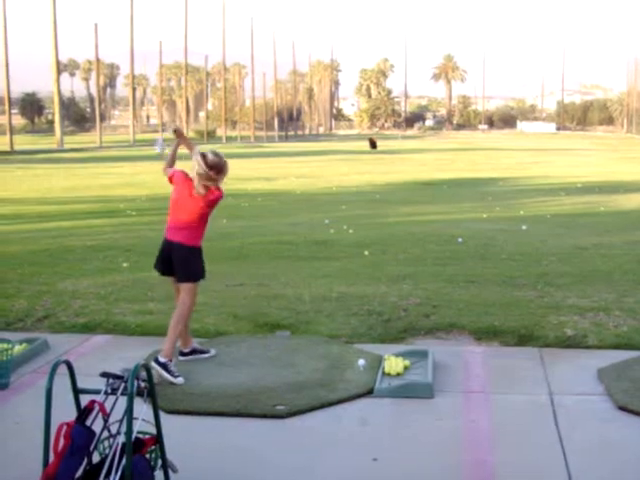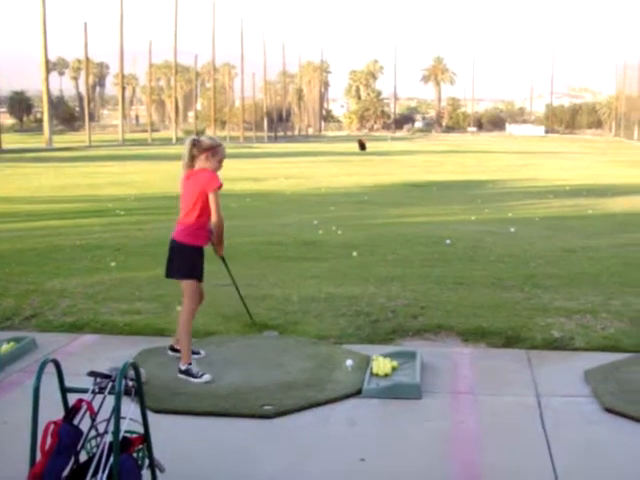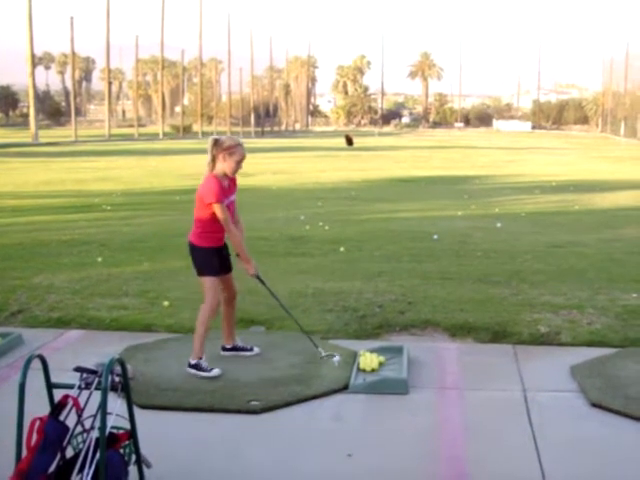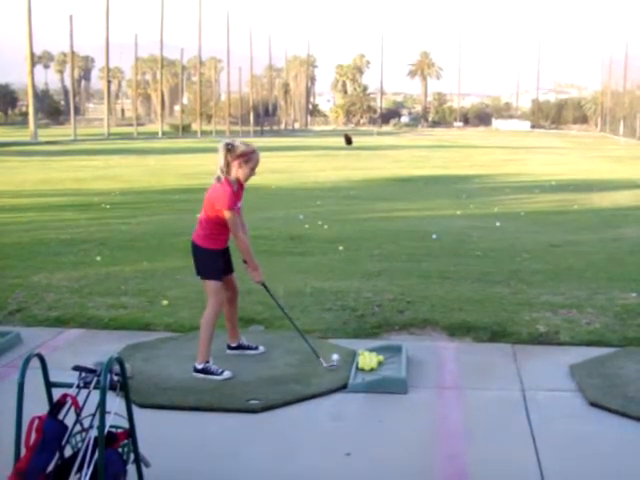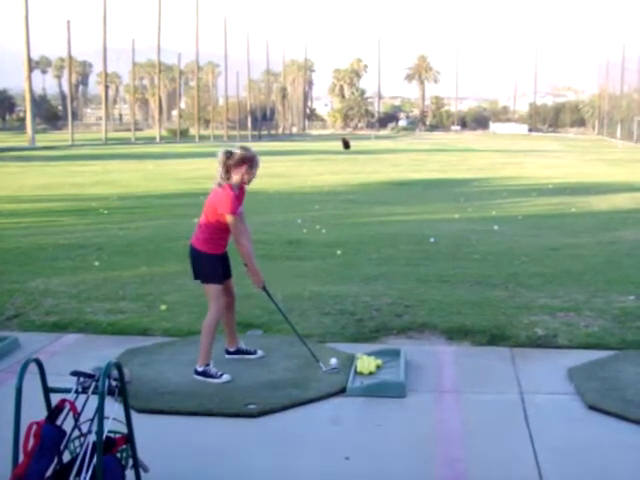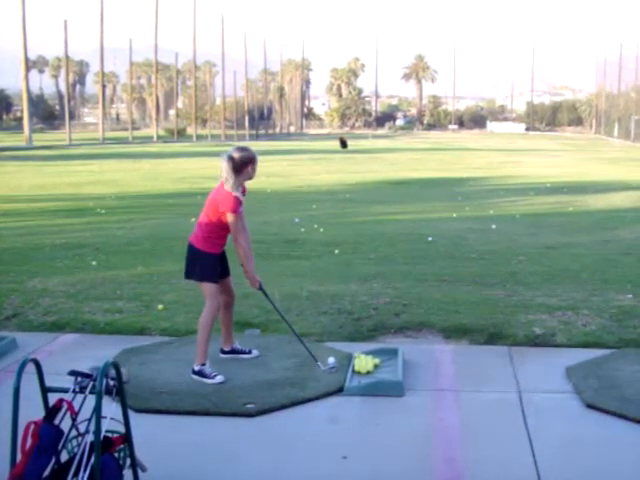
dt=0.7s
person 1, frame 1
left shoulder: (180, 179)
right shoulder: (215, 196)
left elbow: (166, 169)
right elbow: (205, 178)
left wrist: (177, 144)
right wrist: (189, 145)
left hip: (170, 245)
right hip: (189, 250)
left knee: (184, 298)
right knee: (185, 303)
left ankle: (187, 346)
right ankle: (164, 357)
person 1, frame 2
left shoulder: (188, 176)
right shoulder: (210, 177)
right elbow: (217, 219)
left wrist: (206, 232)
right wrist: (219, 243)
left hip: (182, 242)
right hip: (189, 246)
left knee: (197, 296)
right knee: (190, 303)
left ankle: (178, 343)
right ankle: (185, 364)
person 1, frame 3
left shoulder: (231, 181)
right shoulder: (212, 187)
left elbow: (236, 219)
right elbow: (229, 227)
left wrist: (242, 252)
right wrist: (247, 260)
left hip: (218, 245)
right hip: (202, 246)
left knee: (230, 293)
right knee: (212, 300)
left ankle: (229, 343)
right ankle: (196, 359)
person 1, frame 4
left shoulder: (237, 185)
right shoulder: (224, 193)
left elbow: (242, 224)
right elbow: (238, 235)
left wrist: (250, 260)
right wrist: (253, 267)
left hip: (219, 246)
right hip: (206, 248)
left knee: (231, 292)
right knee: (215, 302)
left ankle: (234, 342)
right ankle: (202, 363)
person 1, frame 5
left shoulder: (239, 190)
right shoulder: (226, 197)
left elbow: (244, 229)
right elbow: (240, 240)
left wrist: (253, 263)
right wrist: (254, 272)
left hip: (217, 251)
right hip: (204, 252)
left knee: (229, 297)
right knee: (217, 305)
left ankle: (233, 346)
right ankle: (202, 366)
person 1, frame 6
left shoulder: (239, 189)
right shoulder: (229, 196)
left elbow: (243, 229)
right elbow: (239, 240)
left wrist: (251, 264)
right wrist: (250, 273)
left hip: (215, 249)
right hip: (202, 251)
left knee: (228, 296)
right knee: (213, 304)
left ankle: (228, 345)
right ankle: (200, 365)
